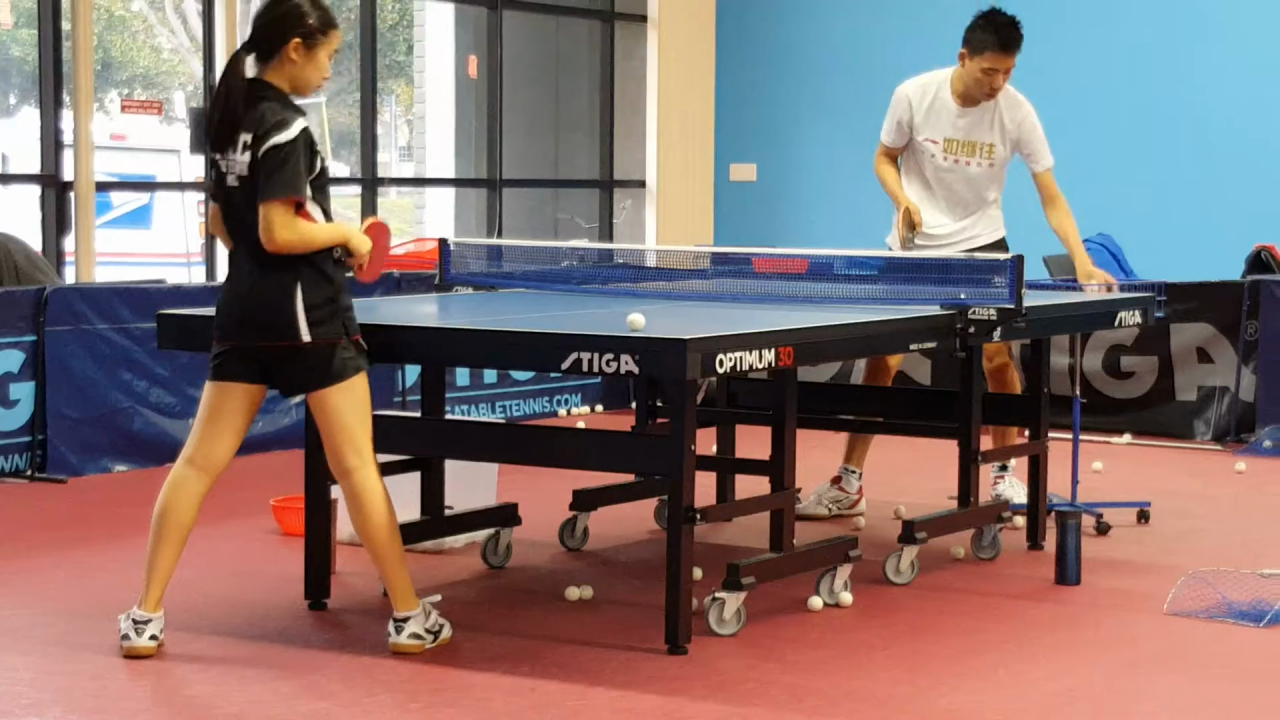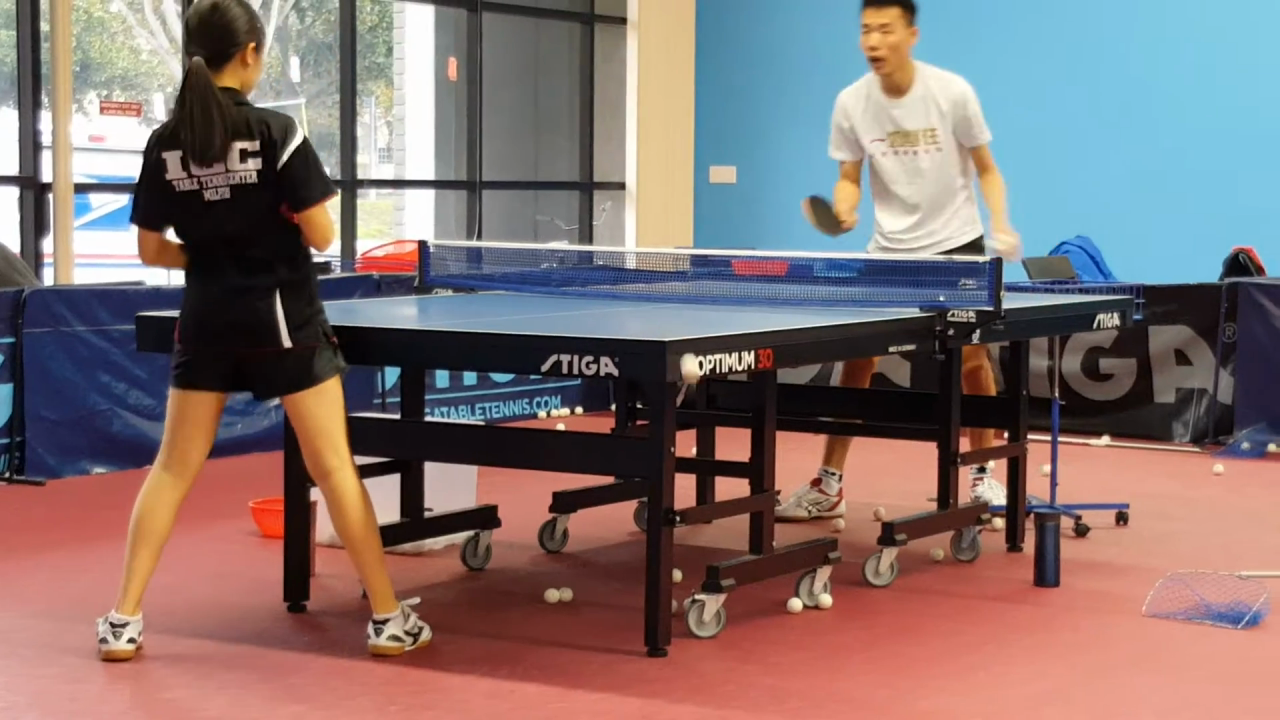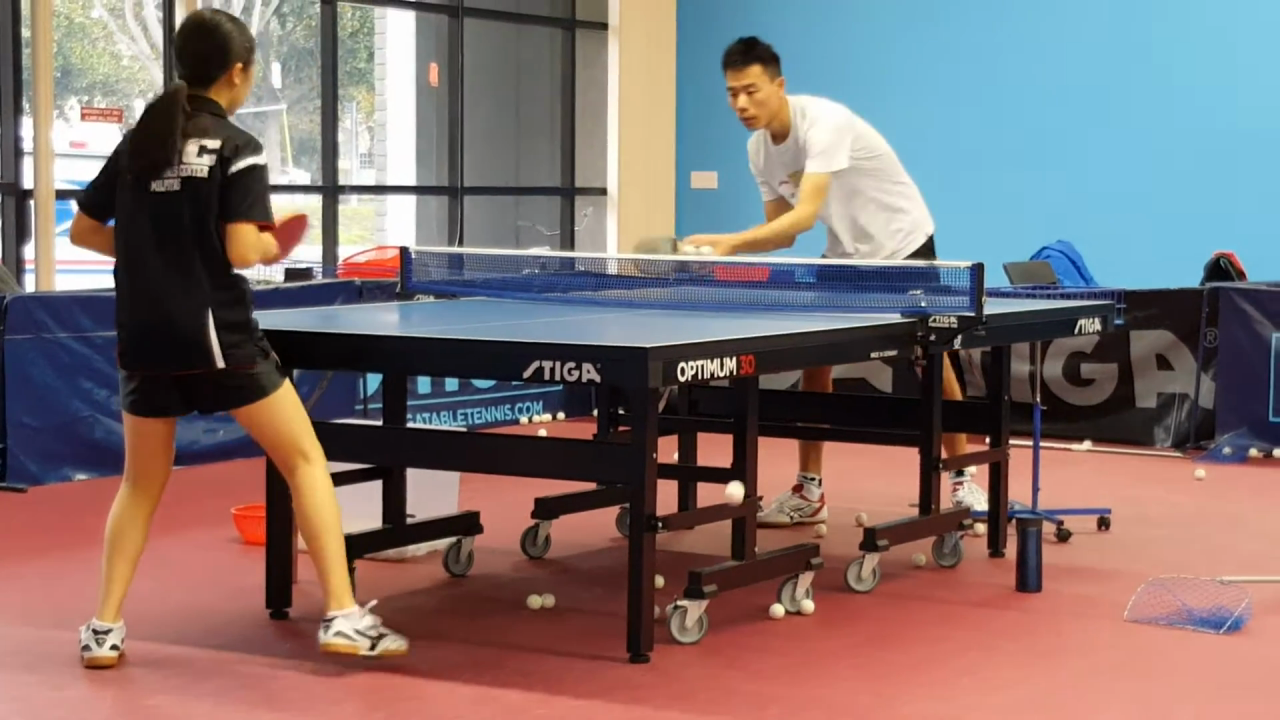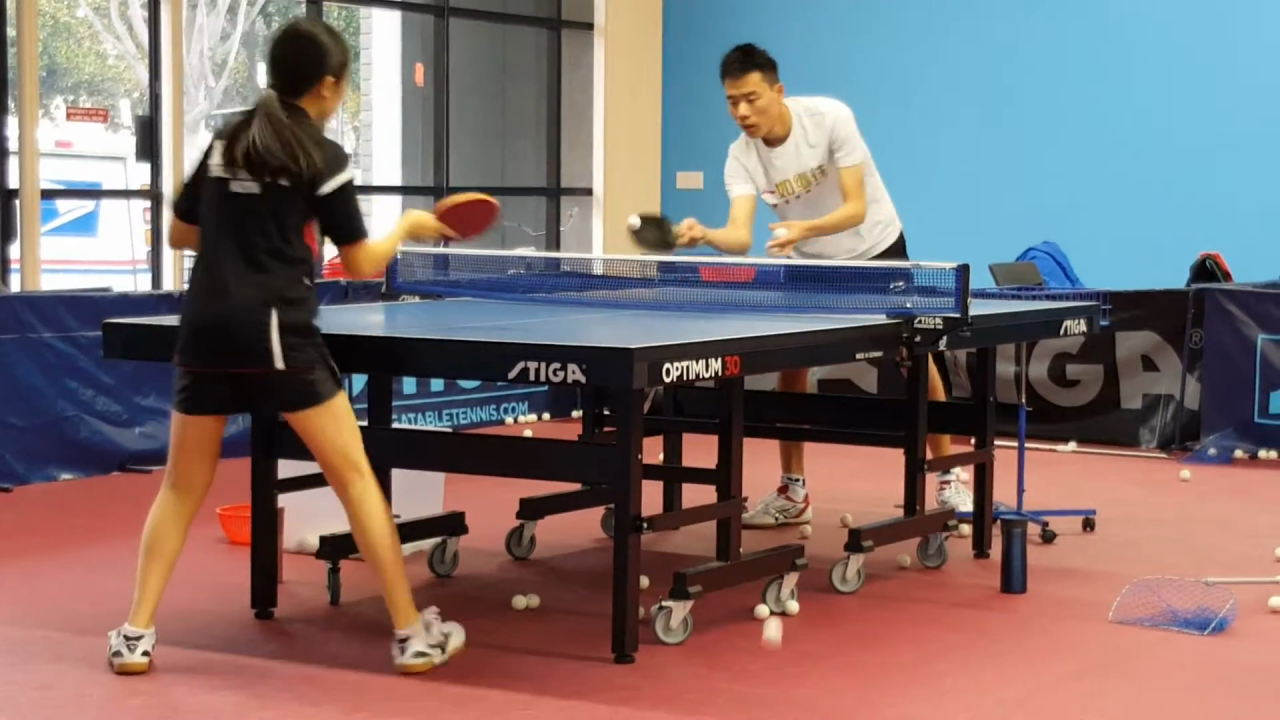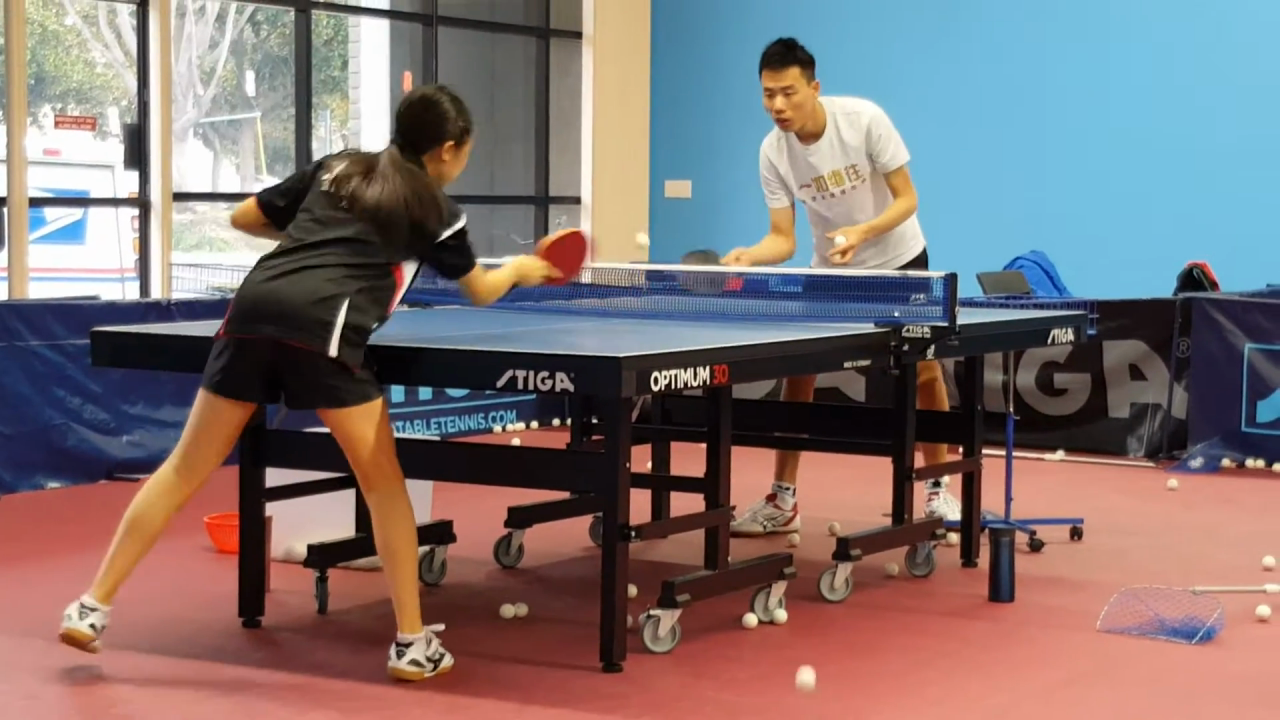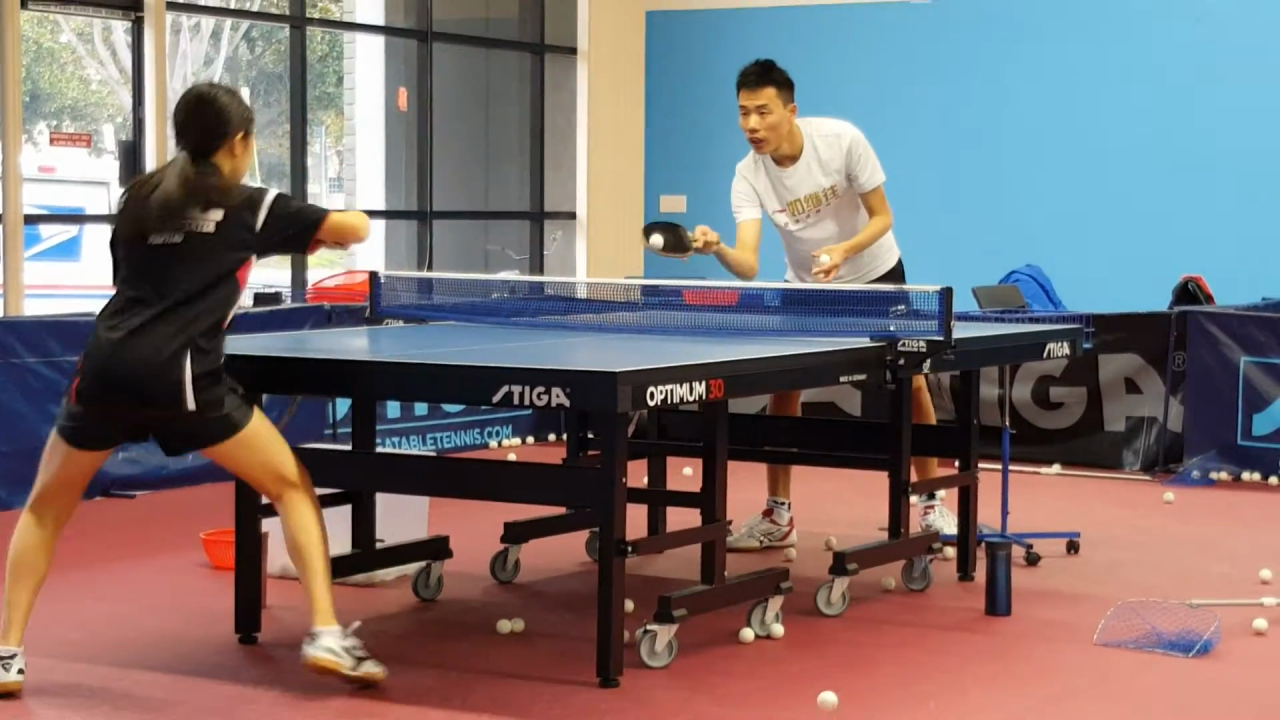
dt=0.5s
person 1, frame 1
left shoulder: (230, 118)
right shoulder: (285, 125)
right elbow: (280, 235)
right wrist: (348, 235)
left hip: (242, 312)
right hip: (307, 314)
left knee: (199, 462)
right knee: (355, 465)
left ankle: (144, 616)
right ankle: (409, 616)
person 1, frame 2
left shoulder: (165, 143)
right shoulder: (276, 132)
left elbow: (152, 251)
right elbow: (319, 235)
left hip: (205, 322)
right hip: (283, 319)
left knee: (172, 470)
right knee: (333, 468)
left ankle: (122, 620)
right ankle: (388, 618)
person 1, frame 3
left shoulder: (138, 137)
right shoulder: (237, 148)
left elbow: (84, 230)
right elbow: (245, 253)
right wrist: (276, 237)
left hip: (144, 333)
right hip: (216, 330)
left knee: (141, 482)
right knee: (305, 461)
left ankle: (104, 628)
right ankle: (343, 614)
person 1, frame 4
left shoulder: (225, 142)
right shoulder: (322, 157)
left elbow: (180, 235)
right elbow: (360, 266)
right wrist: (407, 227)
left hip: (205, 330)
right hip: (276, 329)
left knee: (181, 486)
right knee: (353, 477)
left ankle: (136, 633)
right ankle: (411, 631)
person 1, frame 5
left shoulder: (334, 167)
right shoulder: (436, 209)
left elbow: (245, 217)
right elbow: (475, 284)
right wrist: (519, 269)
left hip: (256, 311)
right hip: (325, 329)
left knee: (185, 466)
right knee: (384, 484)
left ankle: (94, 607)
right ankle: (412, 642)
person 1, frame 6
left shoulder: (137, 200)
right shoulder: (249, 205)
right elbow: (351, 228)
right wrist: (352, 223)
left hip: (108, 366)
right hip: (184, 377)
right knee: (293, 489)
right ankle: (327, 634)
person 2, frame 1
left shoulder: (1018, 113)
right shoulder: (912, 95)
left elbow: (1051, 198)
right elbow: (884, 158)
left wrist: (1083, 261)
right wrist: (902, 200)
left hip: (981, 244)
right hip: (914, 247)
left knee: (998, 355)
right knee: (881, 359)
left ankle: (1004, 472)
right ankle: (849, 482)
person 2, frame 2
left shoulder: (952, 92)
right shoulder: (850, 104)
left elbow: (986, 171)
right elbow: (849, 180)
left wrist: (1001, 228)
right wrist: (842, 207)
left hip: (955, 243)
right hip: (889, 248)
left knee: (972, 357)
right knee: (857, 361)
left ankle: (983, 475)
right ankle: (829, 484)
person 2, frame 3
left shoulder: (824, 122)
right shoulder: (758, 149)
left elbow: (804, 216)
right elbow: (782, 233)
left wrist: (731, 243)
right wrist: (721, 243)
left hip: (903, 244)
right hip: (846, 254)
right knee: (814, 361)
left ankle: (962, 477)
right ankle: (809, 490)
person 2, frame 4
left shoulder: (831, 117)
right shoulder: (742, 156)
left elbow: (856, 208)
right elbow: (741, 233)
left wrist: (802, 229)
right wrist: (704, 234)
left hip: (876, 247)
right hip: (812, 263)
right knee: (791, 363)
left ankle: (947, 476)
right ankle: (793, 490)
person 2, frame 5
left shoulder: (865, 118)
right shoulder: (773, 153)
left elbow: (906, 200)
right elbow: (783, 240)
left wrist: (860, 233)
right wrist: (747, 255)
left hip: (898, 260)
right hip: (830, 270)
left knee: (926, 372)
right knee: (798, 372)
left ankle: (938, 488)
right ankle: (783, 500)
person 2, frame 6
left shoulder: (842, 139)
right shoulder: (748, 175)
left elbow: (883, 218)
right elbow: (749, 262)
left wrist: (843, 250)
right wrist: (716, 248)
left hip: (875, 274)
right hip: (808, 286)
left knee: (909, 384)
right knee: (782, 387)
left ankle: (930, 502)
right ankle: (778, 514)
